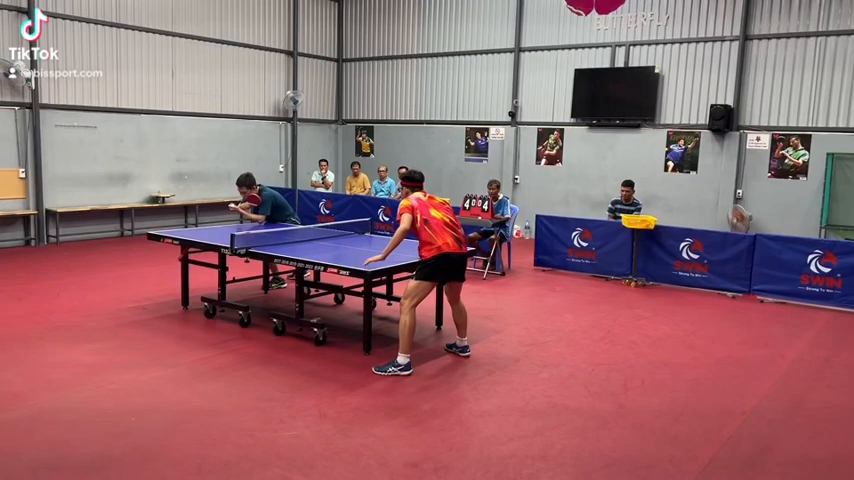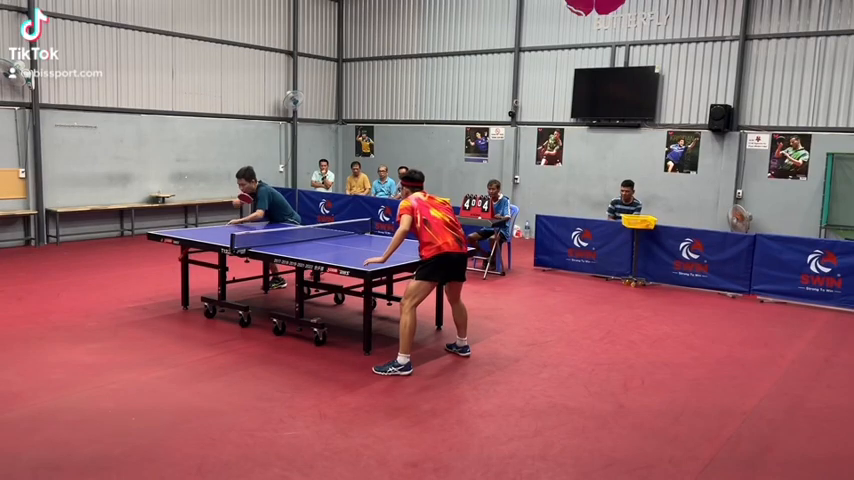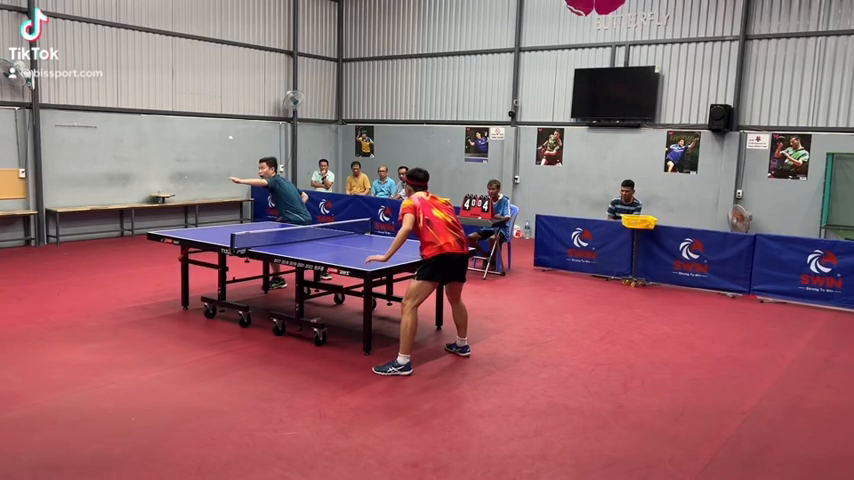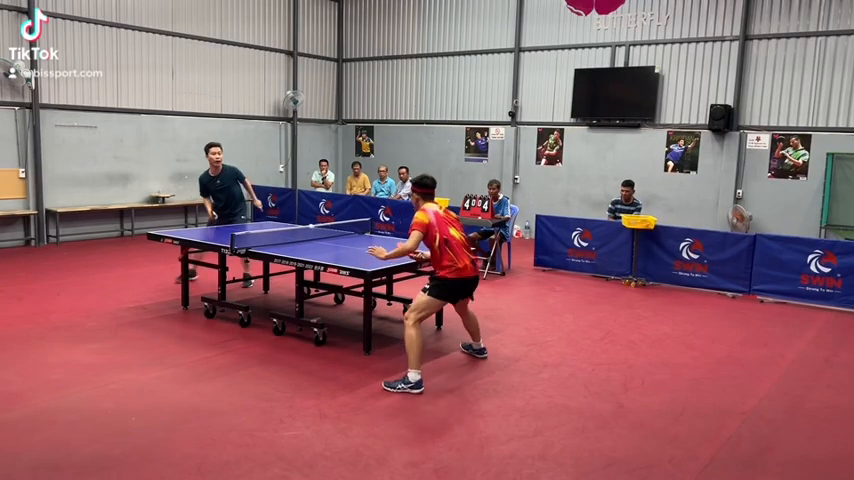
dt=0.7s
person 1, frame 1
left shoulder: (408, 202)
right shoulder: (441, 201)
left elbow: (405, 227)
right elbow: (456, 228)
left wrist: (383, 255)
left hip: (437, 256)
right hip: (459, 253)
left knee: (407, 304)
right knee: (454, 299)
left ankle: (403, 362)
right ankle: (462, 345)
person 1, frame 2
left shoulder: (408, 203)
right shoulder: (441, 201)
left elbow: (404, 229)
left wrist: (384, 257)
left hip: (438, 255)
right hip: (460, 252)
left knee: (407, 304)
right knee: (454, 299)
left ankle: (403, 362)
right ankle: (462, 344)
person 1, frame 3
left shoulder: (411, 202)
right shoulder: (443, 201)
left elbow: (406, 228)
left wrist: (386, 256)
left hip: (439, 256)
right hip: (461, 253)
left knee: (409, 305)
right knee: (455, 299)
left ankle: (403, 362)
right ankle: (462, 344)
person 1, frame 4
left shoulder: (423, 214)
right shoulder: (448, 213)
left elbow: (411, 246)
left wrist: (386, 255)
right wrist: (428, 256)
left hip: (450, 276)
right hip: (470, 272)
left knee: (411, 318)
right knee: (463, 308)
left ankle: (413, 379)
right ankle: (478, 346)
person 2, frame 1
left shoulder: (266, 195)
right shoulder: (253, 194)
left elbow: (260, 219)
right elbow: (240, 208)
left wrist: (240, 210)
right wrist: (249, 203)
left hip: (289, 223)
right hip: (277, 223)
left ankle: (277, 279)
person 2, frame 2
left shoulder: (263, 191)
right shoulder: (252, 190)
left elbow: (259, 214)
right elbow: (236, 203)
left wrist: (239, 221)
right wrist: (239, 201)
left hip: (290, 223)
right hip: (280, 222)
left ankle: (277, 279)
person 2, frame 3
left shoulder: (275, 182)
right shoulder: (285, 182)
left elbow: (260, 182)
right elbow: (304, 196)
left wrist: (241, 181)
left hip: (296, 221)
right hip: (306, 220)
left ankle: (277, 279)
person 2, frame 4
left shoulder: (232, 171)
right shoulder: (204, 178)
left elbow: (245, 181)
right elbow: (206, 197)
left wrist: (254, 198)
right wrist: (209, 209)
left hip: (237, 212)
right hip: (218, 214)
left ankle: (247, 275)
right ankle: (191, 271)
